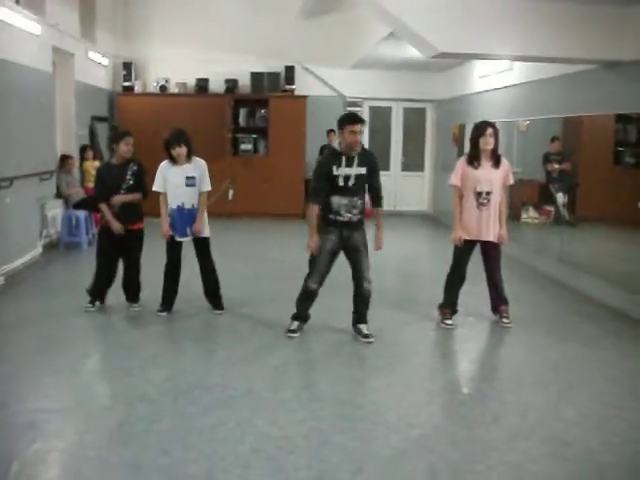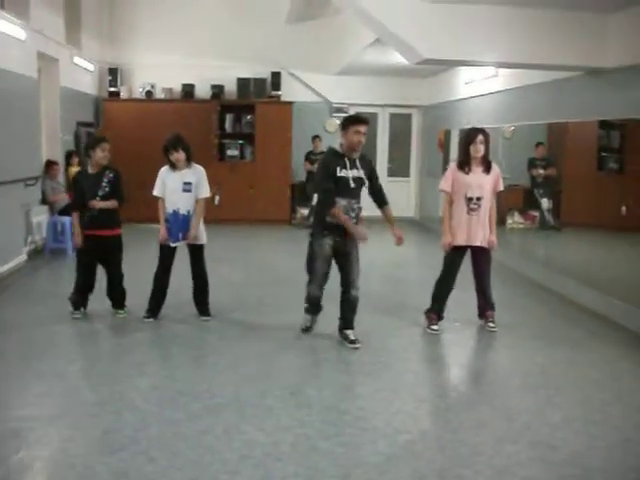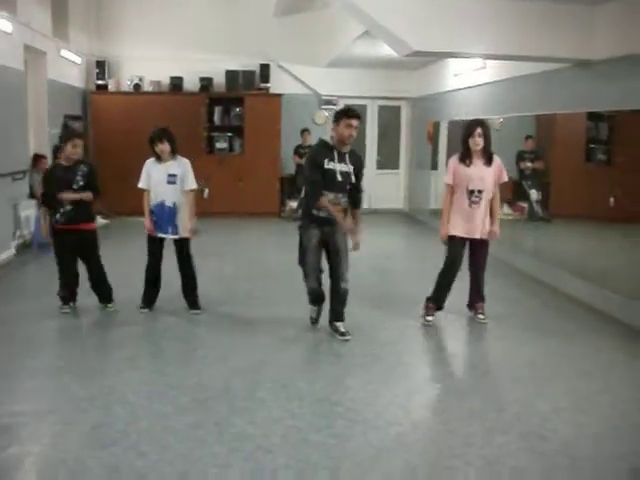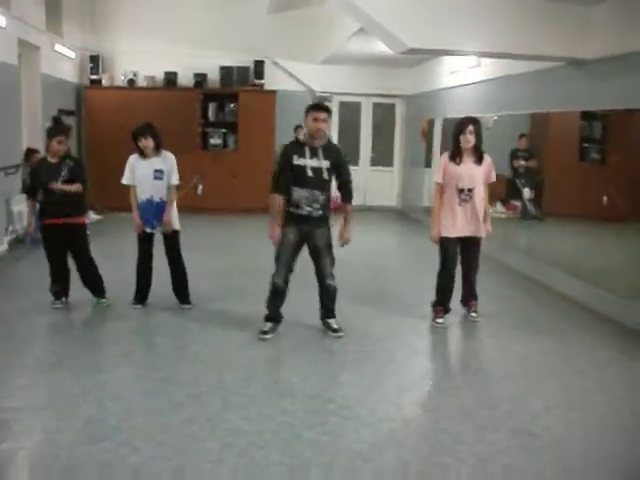
dt=0.3s
person 1, frame 1
left shoulder: (369, 159)
right shoulder: (328, 160)
left elbow: (376, 196)
right elbow: (315, 198)
left wrist: (379, 230)
right wrist: (313, 232)
left hip: (356, 229)
right hip: (329, 228)
left knee: (363, 278)
right knee: (315, 276)
left ankle: (360, 322)
right ankle: (300, 317)
person 1, frame 2
left shoulder: (366, 164)
right shoulder: (329, 161)
left elbow: (379, 197)
right elbow: (327, 202)
left wrist: (393, 227)
right wrist: (351, 227)
left hip: (353, 231)
right hip: (324, 232)
left knee: (352, 285)
right knee: (316, 281)
left ankle: (346, 328)
right ankle: (311, 313)
person 1, frame 3
left shoulder: (355, 160)
right shoulder: (318, 153)
left elbow: (355, 198)
right elbow: (314, 193)
left wrist: (356, 231)
right wrist: (338, 217)
left hip: (338, 226)
right hip: (313, 223)
left knee: (340, 276)
right knee: (311, 272)
left ankle: (337, 320)
right ankle: (316, 303)
person 1, frame 4
left shoulder: (334, 153)
right shoulder: (291, 151)
left elbow: (346, 191)
right elbow: (279, 190)
left wrist: (347, 225)
right wrist: (275, 223)
left hip: (319, 224)
right hip: (292, 222)
left knee: (326, 273)
right knee: (281, 272)
left ankle: (328, 317)
right ankle: (272, 318)
person 2, frame 1
left shoulder: (502, 165)
right shoulder: (464, 163)
left elbow: (502, 198)
right elbow: (457, 198)
left wrist: (503, 227)
right wrist: (456, 227)
left hip: (491, 229)
right hip: (467, 229)
left knee: (494, 270)
right knee: (458, 270)
left ankle: (501, 307)
right ankle: (447, 308)
person 2, frame 2
left shoulder: (493, 171)
right shoulder: (455, 169)
left elbow: (492, 203)
right elbow: (447, 203)
left wrist: (493, 233)
right wrist: (446, 232)
left hip: (482, 235)
right hip: (458, 234)
left knee: (483, 275)
right knee: (448, 275)
left ankle: (487, 313)
right ankle: (434, 314)
person 2, frame 3
left shoulder: (494, 163)
right shoulder: (456, 162)
left elbow: (495, 194)
right elbow: (448, 194)
left wrist: (495, 222)
right wrist: (444, 223)
left hip: (482, 225)
right hip: (458, 225)
left knee: (478, 268)
right knee: (452, 265)
left ankle: (477, 304)
right ankle: (433, 303)
person 2, frame 4
left shoulder: (485, 161)
right shoulder: (447, 160)
left elbow: (485, 193)
right elbow: (438, 193)
left wrist: (487, 220)
right wrist: (435, 224)
left hip: (474, 225)
right hip: (449, 225)
left knee: (471, 266)
right knee: (447, 266)
left ankle: (470, 302)
right ankle: (440, 307)
person 3, frame 1
left shoulder: (199, 165)
right shoulder: (164, 167)
left elbow: (203, 195)
right elbow: (163, 196)
left wrist: (199, 221)
right wrist: (164, 222)
left hip: (197, 223)
right hip: (174, 224)
left knee: (206, 261)
right knee: (172, 263)
left ankle: (215, 300)
right ankle: (167, 302)
person 3, frame 2
left shoulder: (198, 171)
right shoulder: (164, 172)
left elbow: (201, 202)
right elbow: (161, 201)
left wrist: (195, 228)
right wrist: (162, 227)
left hip: (193, 229)
right hip: (170, 229)
left knee: (198, 268)
right knee: (163, 268)
left ankle: (203, 306)
right ankle: (153, 308)
person 3, frame 3
left shoulder: (183, 164)
right shoulder: (149, 165)
left elbow: (189, 193)
right elbow: (146, 193)
left wrist: (191, 220)
right wrist: (147, 219)
left hip: (179, 222)
right hip: (156, 222)
left knee: (185, 260)
right knee: (153, 261)
left ankle: (192, 300)
right ankle: (148, 299)
person 3, frame 4
left shoulder: (168, 158)
right shoulder: (133, 160)
left elbow: (172, 189)
right elbow: (132, 190)
left wrist: (168, 214)
right wrist: (136, 215)
left hip: (166, 216)
right hip: (144, 218)
left knee: (174, 255)
right knee: (144, 257)
left ankle: (183, 295)
right ankle: (141, 295)
person 4, frame 1
left shoulder: (137, 167)
right shoulder: (104, 170)
left elbow: (143, 194)
right elbow: (100, 200)
left wrist: (123, 198)
right wrist: (112, 221)
left hip: (134, 225)
right hip: (110, 225)
left knee: (132, 264)
right knee: (105, 263)
left ankle: (133, 298)
right ankle: (96, 297)
person 4, frame 2
left shoulder: (113, 174)
right shoulder: (79, 177)
left elbow: (118, 201)
right elbow: (75, 208)
left wrist: (101, 204)
right wrist: (77, 233)
left hip: (110, 232)
right hip: (87, 232)
left knee: (114, 270)
right knee: (84, 270)
left ankle: (118, 304)
right ankle: (79, 304)
person 4, frame 3
left shoulder: (87, 168)
right shoulder: (52, 172)
left elbow: (94, 193)
right elbow: (46, 199)
left wrist: (72, 196)
left hip: (85, 225)
right hip: (61, 227)
left knee: (94, 263)
right knee: (66, 265)
left ankle: (106, 298)
right ankle: (68, 299)
person 4, frame 4
left shoulder: (74, 163)
right shoulder: (39, 167)
left elbow: (81, 186)
right elbow: (32, 195)
left wrist: (62, 187)
right wrist: (30, 219)
left hip: (74, 220)
right hip: (50, 221)
left knee: (84, 258)
right knee: (56, 260)
left ankle: (99, 292)
right ankle: (60, 294)
